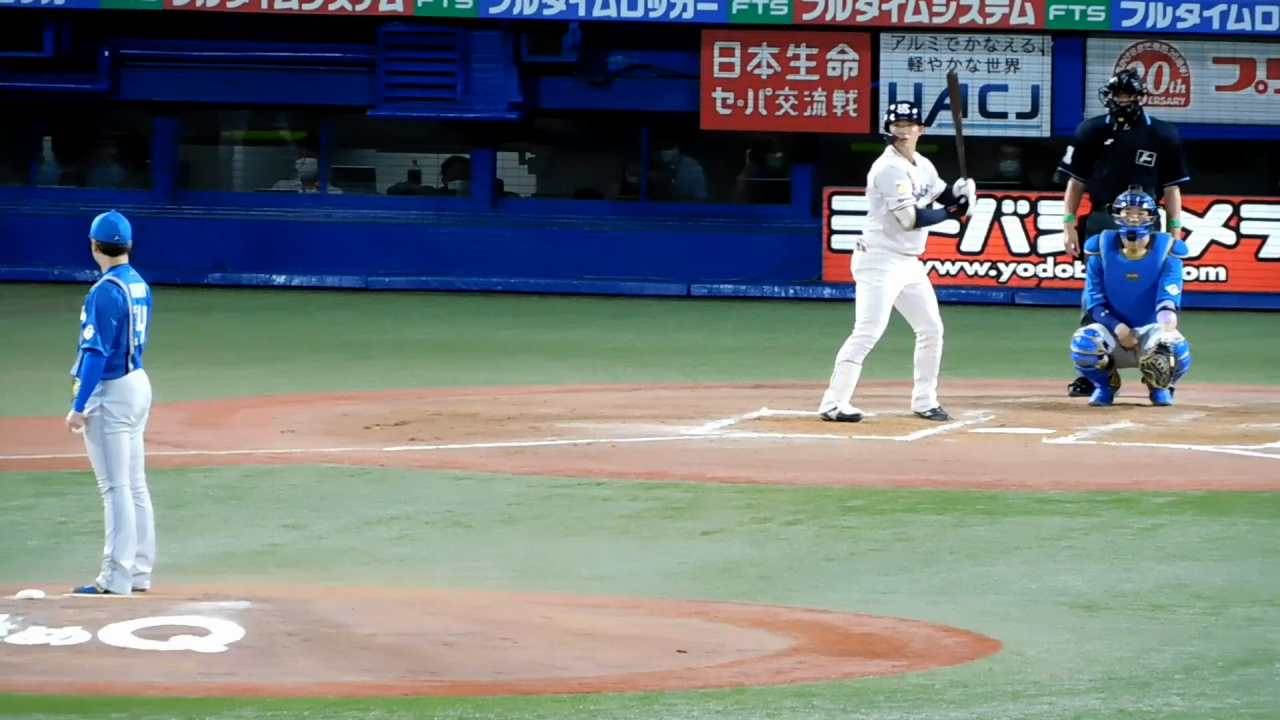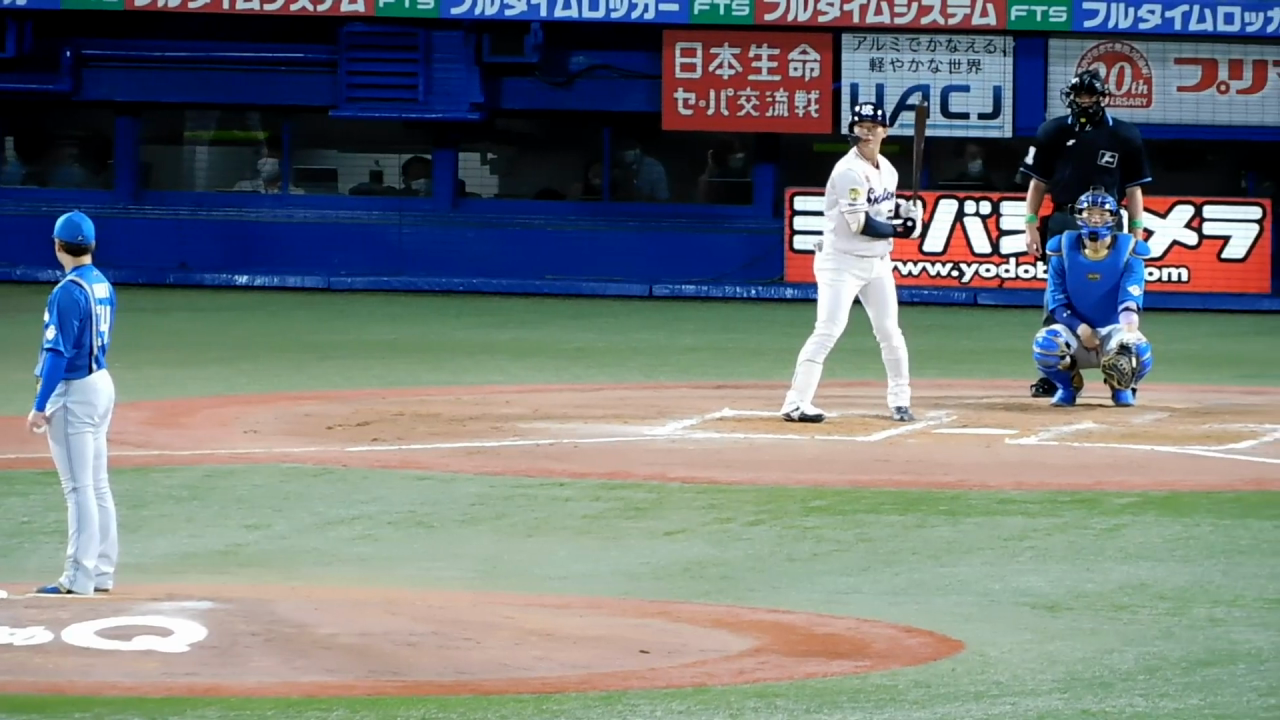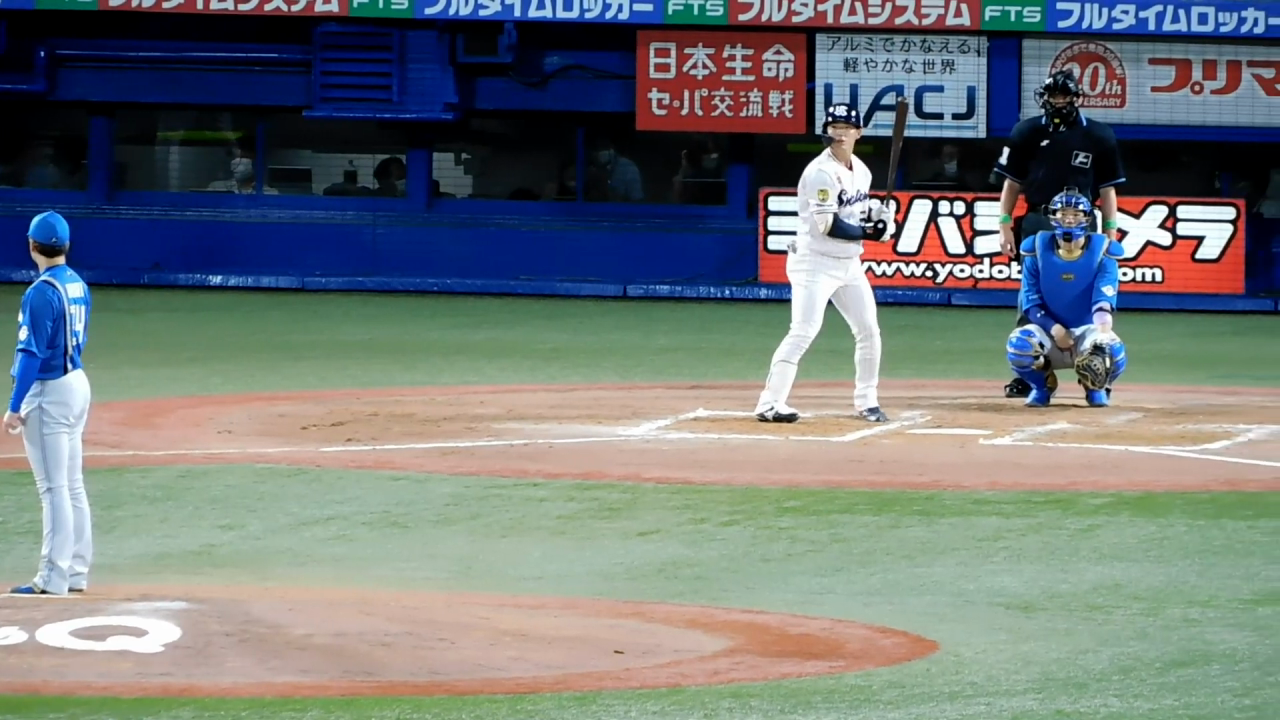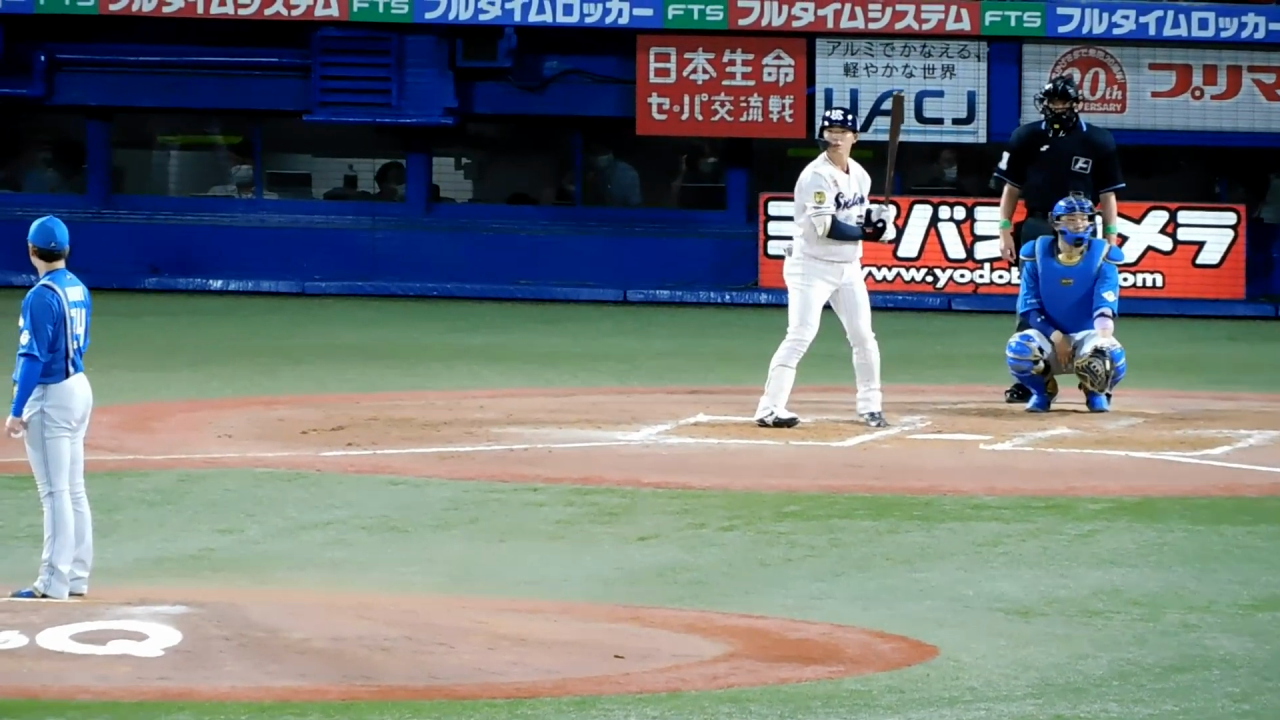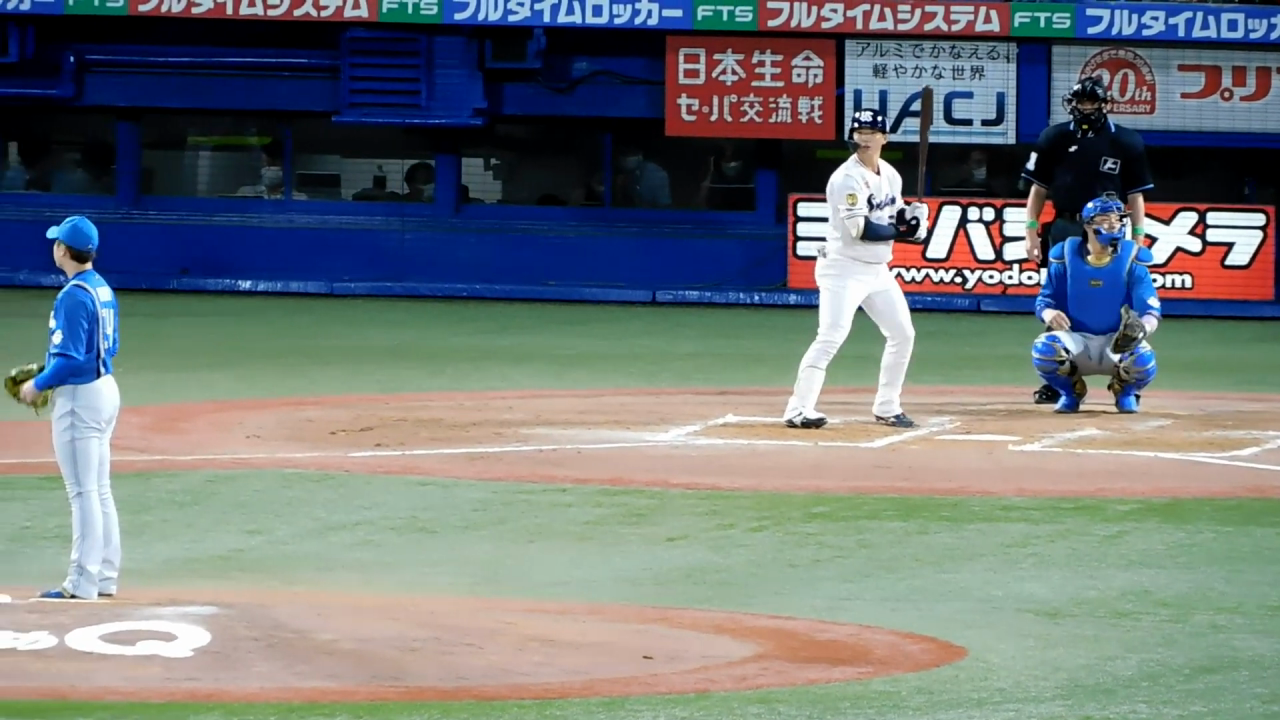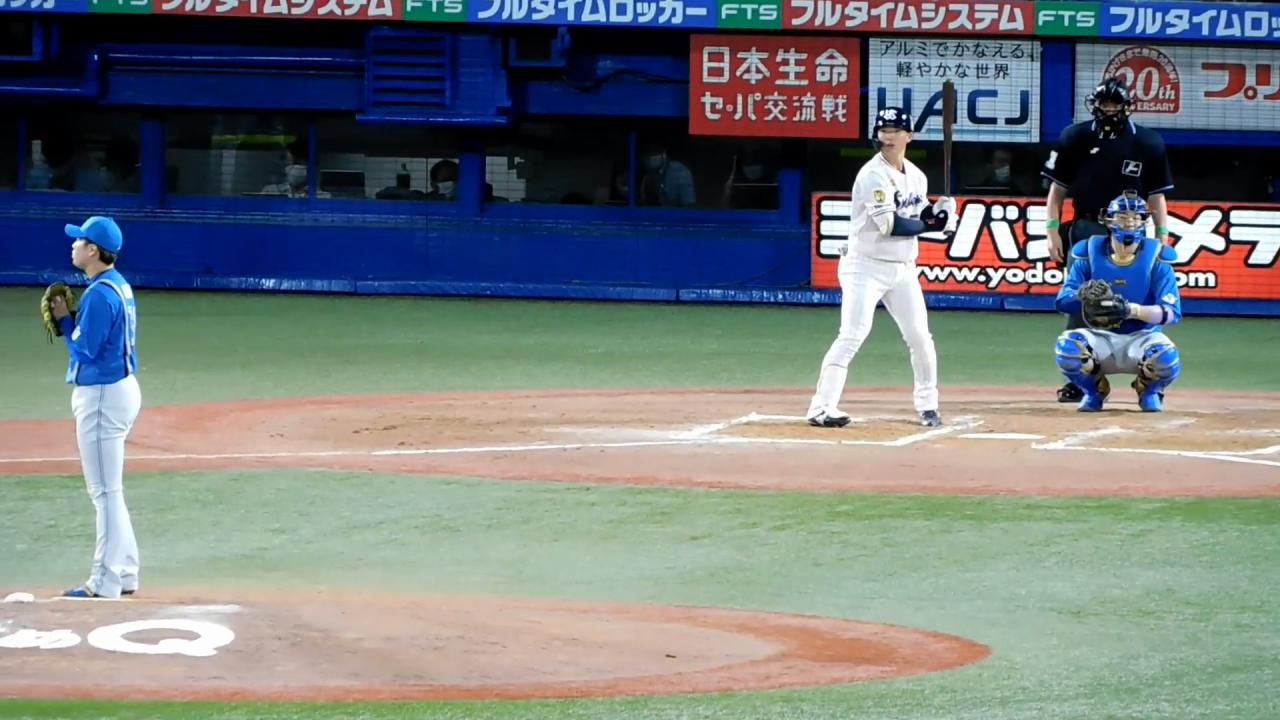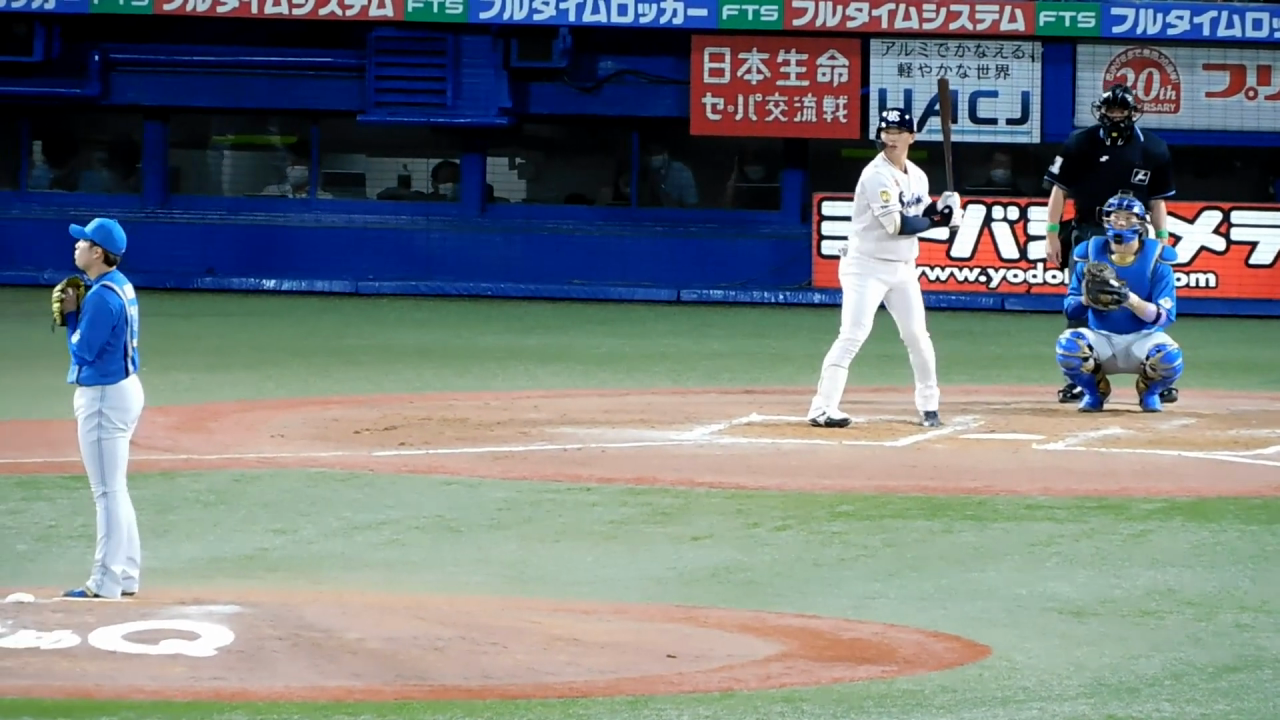
dt=0.3s
person 1, frame 1
left shoulder: (105, 290)
right shoulder: (139, 285)
left elbow: (97, 353)
left wrist: (79, 406)
left hip: (110, 392)
right hip: (136, 384)
left knee: (115, 488)
right knee: (134, 485)
left ankle: (117, 578)
right ankle: (138, 571)
person 1, frame 2
left shoulder: (68, 290)
right shoulder: (103, 285)
left elbow: (58, 353)
left wrist: (40, 406)
left hip: (74, 392)
right hip: (101, 384)
left knee: (78, 488)
right knee: (97, 485)
left ankle: (80, 578)
right ankle: (102, 570)
person 1, frame 3
left shoulder: (41, 292)
right shoulder: (79, 285)
left elbow: (32, 354)
left wrist: (14, 406)
left hip: (49, 393)
right hip: (76, 384)
left knee: (53, 488)
right knee: (72, 485)
left ankle: (54, 578)
right ankle: (75, 571)
person 1, frame 4
left shoulder: (41, 296)
right shoulder: (79, 289)
left elbow: (33, 358)
left wrist: (17, 410)
left hip: (51, 396)
right hip: (78, 388)
left knee: (54, 492)
right knee: (73, 489)
left ankle: (54, 582)
right ankle: (75, 575)
person 1, frame 5
left shoulder: (72, 296)
right shoulder: (102, 289)
left elbow: (68, 359)
left wrist: (37, 385)
right wrist: (46, 376)
left hip: (78, 398)
right hip: (104, 390)
left knee: (82, 492)
right knee: (100, 490)
left ankle: (82, 584)
right ankle: (104, 576)
person 1, frame 6
left shoulder: (99, 293)
right shoulder: (116, 285)
left elbow: (83, 351)
left wrist: (63, 319)
right wrist: (68, 318)
left hip: (102, 395)
right hip: (120, 389)
left knee: (106, 491)
right knee: (108, 489)
left ankle: (105, 583)
right ankle: (124, 572)
person 1, frame 7
left shoulder: (101, 296)
right shoulder: (120, 285)
left elbow: (82, 353)
left wrist: (72, 314)
right wrist: (76, 312)
left hip: (104, 396)
right hip: (123, 390)
left knee: (107, 492)
right knee: (115, 490)
left ankle: (106, 583)
right ankle: (126, 574)
person 2, frame 1
left shoulder: (1163, 134)
right shoulder: (1091, 131)
left elbow: (1172, 188)
right elbow: (1075, 182)
left wrist: (1174, 232)
right wrist: (1070, 225)
right hip: (1101, 223)
person 2, frame 2
left shoulder: (1125, 135)
right shoulder: (1053, 131)
left elbow: (1133, 189)
right elbow: (1038, 183)
left wrist: (1136, 233)
right wrist: (1031, 225)
right hip: (1063, 223)
person 2, frame 3
left shoulder: (1099, 135)
right shoulder: (1027, 132)
left elbow: (1107, 190)
right elbow: (1012, 183)
left wrist: (1110, 233)
right wrist: (1006, 225)
right hip: (1037, 224)
person 2, frame 4
left shoulder: (1099, 141)
right shoulder: (1026, 137)
left elbow: (1107, 195)
right elbow: (1011, 188)
left wrist: (1110, 239)
right wrist: (1005, 230)
right hip: (1037, 229)
person 2, frame 5
left shoulder: (1127, 141)
right shoulder: (1054, 137)
left elbow: (1135, 196)
right elbow: (1039, 188)
left wrist: (1138, 239)
right wrist: (1032, 230)
right hip: (1064, 230)
person 2, frame 6
left shoulder: (1148, 142)
right shoulder: (1074, 137)
left elbow: (1156, 196)
right elbow: (1058, 187)
left wrist: (1162, 238)
right wrist: (1053, 230)
right hip: (1085, 229)
person 2, frame 7
left shoulder: (1154, 149)
right shoulder: (1080, 143)
left elbow: (1157, 201)
right elbow: (1059, 190)
left wrist: (1162, 241)
right wrist: (1053, 235)
right hip: (1088, 234)
person 3, frame 1
left shoulder: (922, 164)
right shoulder: (889, 168)
left elbow: (940, 195)
right elbow: (911, 219)
left wrist: (961, 192)
right wrist: (953, 210)
left hip: (909, 261)
right hip: (880, 260)
left knee: (931, 328)
right knee: (867, 331)
left ankle: (925, 400)
right ankle: (833, 403)
person 3, frame 2
left shoulder: (887, 170)
right shoulder: (848, 171)
right elbow: (860, 223)
left wrist: (905, 211)
right wrist: (899, 230)
left hip: (878, 262)
right hip: (841, 261)
left knee: (889, 331)
right knee: (828, 331)
left ankle: (899, 399)
right ankle: (796, 403)
person 3, frame 3
left shoulder: (862, 171)
right shoulder: (820, 171)
right elbow: (828, 225)
left wrist: (876, 214)
right wrist: (869, 232)
left hip: (849, 263)
right hip: (814, 262)
left knee: (869, 329)
right knee: (804, 332)
left ankle: (866, 400)
right ankle: (769, 404)
person 3, frame 4
left shoulder: (859, 174)
right shoulder: (815, 175)
right elbow: (827, 227)
left wrist: (877, 216)
right wrist: (869, 232)
left hip: (848, 267)
right hip: (811, 266)
left knee: (863, 335)
right knee: (800, 336)
left ankle: (869, 405)
right ankle: (769, 409)
person 3, frame 5
left shoulder: (890, 175)
right shoulder: (846, 177)
right elbow: (860, 230)
left wrist: (911, 216)
right wrist: (903, 231)
left hip: (878, 269)
right hip: (844, 268)
left knee: (902, 333)
right knee: (830, 337)
left ankle: (887, 407)
right ankle: (797, 409)
person 3, frame 6
left shoulder: (915, 175)
right shoulder: (872, 175)
left elbow: (920, 215)
right elbow: (890, 225)
left wrist: (938, 212)
right wrist: (933, 224)
left hip: (902, 268)
right hip: (866, 266)
left knee: (919, 335)
right knee: (852, 336)
left ankle: (927, 403)
right ankle: (821, 408)
person 3, frame 7
left shoulder: (917, 175)
right shoulder: (876, 174)
left elbow: (922, 214)
right elbow: (896, 225)
left wrist: (941, 208)
right wrist: (938, 219)
left hip: (902, 267)
right hip: (866, 265)
left knee: (916, 334)
right knee: (853, 335)
left ankle: (928, 403)
right ankle: (822, 408)
person 4, frame 1
left shoulder: (1167, 251)
right shoulder: (1101, 249)
left elbow: (1168, 301)
right elbow: (1095, 302)
left wrist: (1167, 337)
right wrist: (1119, 329)
left hip: (1152, 330)
right hip: (1112, 330)
left knee: (1177, 351)
right knee: (1082, 344)
left ankle: (1160, 386)
right ankle: (1105, 384)
person 4, frame 2
left shoulder: (1128, 251)
right shoulder: (1063, 249)
left elbow: (1131, 301)
right elbow: (1056, 302)
left wrist: (1129, 338)
right wrist: (1081, 329)
left hip: (1114, 331)
right hip: (1074, 330)
left knee: (1139, 352)
right knee: (1044, 344)
left ankle: (1122, 387)
right ankle: (1068, 385)
person 4, frame 3
left shoulder: (1102, 252)
right shoulder: (1037, 250)
left elbow: (1104, 302)
right elbow: (1030, 303)
left wrist: (1102, 338)
right wrist: (1056, 330)
left hip: (1088, 331)
right hip: (1049, 331)
left knee: (1113, 352)
right knee: (1018, 344)
left ankle: (1096, 386)
right ankle: (1042, 385)
person 4, frame 4
left shoulder: (1102, 257)
right shoulder: (1037, 254)
left elbow: (1105, 308)
right elbow: (1028, 308)
left wrist: (1103, 343)
right wrist: (1056, 337)
left hip: (1088, 336)
right hip: (1049, 337)
left knee: (1113, 358)
right knee: (1017, 349)
left ankle: (1096, 391)
right ankle: (1042, 390)
person 4, frame 5
left shoulder: (1131, 259)
right shoulder: (1066, 256)
left elbow: (1151, 309)
right elbow: (1043, 301)
left wrist: (1141, 328)
right wrist: (1048, 313)
left hip: (1119, 341)
right hip: (1077, 340)
left knee: (1143, 360)
right knee: (1043, 349)
left ankle: (1125, 392)
right ankle: (1071, 392)
person 4, frame 6
left shoulder: (1156, 258)
right shoulder: (1089, 253)
left elbow: (1171, 311)
right elbow: (1062, 300)
left wrist: (1132, 310)
right wrist: (1088, 298)
left hip: (1142, 338)
right hip: (1100, 338)
left knee: (1167, 358)
right knee: (1066, 346)
left ankle: (1149, 390)
right ankle: (1094, 390)
person 4, frame 7
left shoulder: (1156, 259)
right shoulder: (1091, 254)
left elbow: (1165, 316)
right elbow: (1071, 312)
left wrist: (1130, 299)
right wrist: (1086, 298)
left hip: (1143, 338)
right hip: (1102, 339)
left knee: (1170, 357)
right knee: (1067, 345)
left ankle: (1149, 391)
right ankle: (1095, 391)
